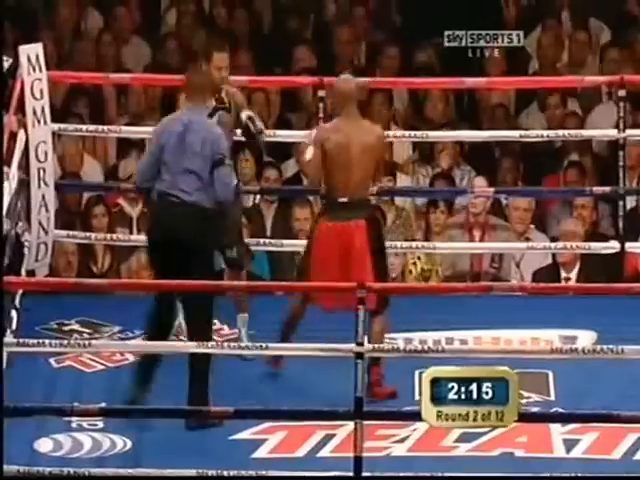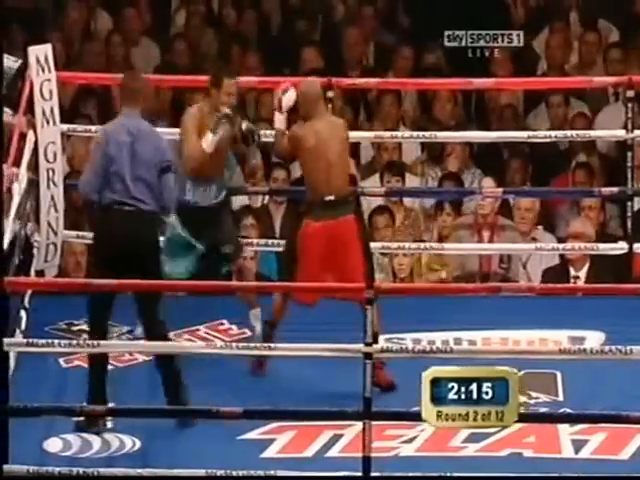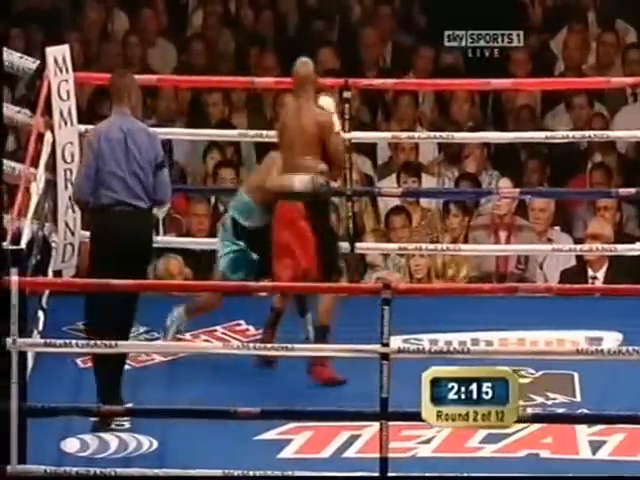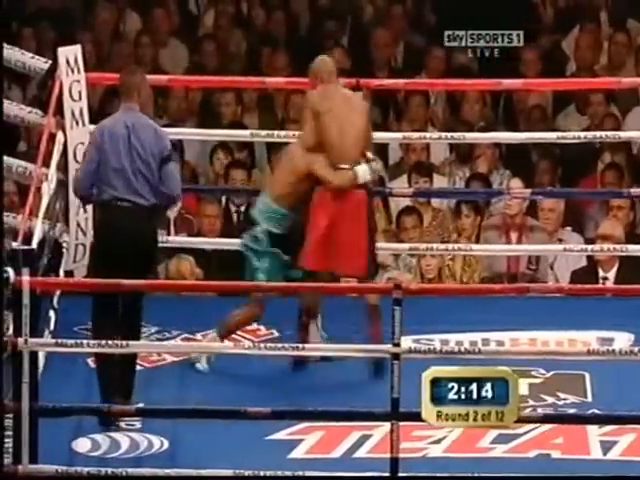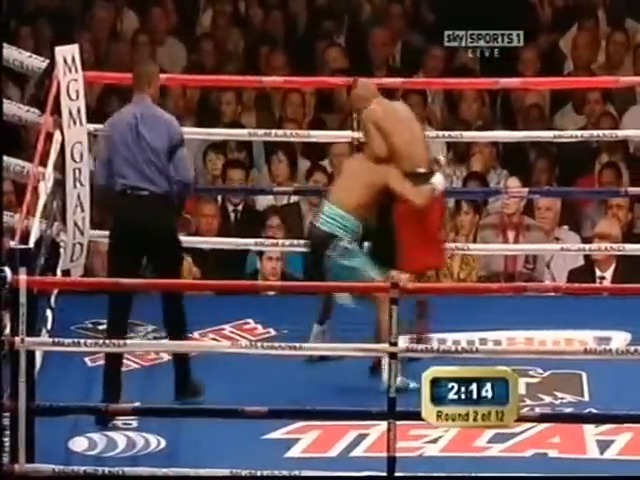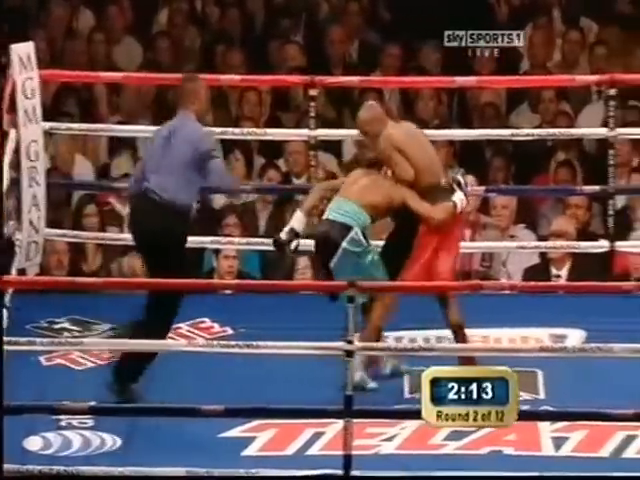
dt=0.4s
person 1, frame 1
left shoulder: (165, 127)
right shoulder: (214, 133)
left elbow: (143, 179)
right elbow: (225, 194)
right wrist: (219, 195)
left hip: (163, 218)
right hip: (196, 222)
left knee: (162, 305)
right knee: (199, 317)
left ankle: (141, 383)
right ankle: (198, 407)
person 1, frame 2
left shoulder: (107, 134)
right shoulder: (157, 139)
left elbow: (88, 191)
right elbow: (170, 198)
left hip: (112, 226)
right hip: (145, 228)
left knee: (100, 319)
right knee: (152, 318)
left ankle: (96, 409)
right ankle: (176, 399)
person 1, frame 3
left shoulder: (98, 134)
right shoulder: (150, 137)
left elbow: (83, 193)
right elbow: (163, 195)
left wrist: (90, 206)
left hip: (109, 225)
right hip: (141, 227)
left knee: (99, 315)
right knee: (123, 313)
left ankle: (110, 397)
right ankle: (113, 393)
person 1, frame 4
left shoulder: (103, 130)
right shoulder: (156, 133)
left elbow: (81, 186)
right elbow: (173, 191)
left hip: (110, 222)
right hip: (143, 224)
left knee: (105, 314)
right knee: (132, 311)
left ankle: (112, 400)
right ankle: (124, 393)
person 1, frame 5
left shoulder: (115, 123)
right shoulder: (167, 123)
left elbow: (102, 179)
right elbow: (185, 178)
right wrist: (177, 205)
left hip: (123, 211)
right hip: (158, 212)
left knee: (119, 307)
right knee: (172, 300)
left ankle: (110, 399)
right ankle: (184, 381)
person 1, frame 6
left shoulder: (160, 133)
right shoulder: (199, 136)
left elbow: (140, 178)
right elbow: (223, 184)
left hip: (144, 213)
right hip: (167, 220)
left knee: (166, 294)
right knee: (165, 302)
right ankle: (124, 377)
person 2, frame 1
left shoulder: (323, 133)
right shoulder: (375, 134)
left elbow: (311, 178)
left wrist: (310, 152)
left hip: (330, 218)
right hip: (361, 218)
left knee: (306, 289)
right knee: (377, 302)
left ankle: (279, 353)
right ankle: (374, 379)
person 2, frame 2
left shoulder: (299, 133)
right shoulder: (341, 125)
left elbow: (281, 151)
left wrist: (281, 111)
left hip: (315, 217)
right hip: (345, 215)
right knee: (365, 293)
left ankle: (261, 354)
right ankle: (376, 368)
person 2, frame 3
left shoulder: (287, 107)
right shoulder: (323, 116)
right elbow: (339, 162)
left hip: (286, 199)
right hip: (311, 200)
left knee: (287, 278)
right knee: (329, 279)
right ankle: (319, 360)
person 2, frame 4
left shoulder: (314, 97)
right shoulder: (360, 100)
left elbow: (309, 143)
right elbow: (366, 141)
left hip: (331, 185)
right hip: (359, 183)
left knee: (317, 271)
right knee: (364, 271)
left ankle: (303, 341)
right ankle: (375, 339)
person 2, frame 5
left shoulder: (371, 114)
right shoulder: (401, 108)
right elbow: (405, 149)
right hip: (430, 183)
left knee: (387, 268)
right knee: (422, 261)
right ankle: (421, 323)
person 2, frame 6
left shoulder: (384, 143)
right shoulder: (408, 128)
left elbow: (408, 176)
right elbow: (421, 163)
left wrist: (387, 170)
left hip: (429, 204)
right hip: (446, 199)
left knee: (395, 273)
right knee: (439, 280)
left ankle: (369, 345)
right ankle: (463, 347)
person 3, frame 1
left shoulder: (236, 97)
left elbow: (256, 145)
left wrist: (253, 126)
right wrist: (211, 118)
left knee: (238, 262)
left ankle: (242, 332)
right ankle: (180, 321)
person 3, frame 2
left shoulder: (234, 119)
right shoulder: (193, 115)
right elbow: (190, 164)
left wrist: (249, 139)
right wrist: (214, 132)
left hip: (217, 200)
right hip: (187, 202)
left knee: (238, 266)
right knee: (170, 272)
left ankle: (258, 328)
person 3, frame 3
right shoulder: (279, 162)
right elbow: (272, 183)
right wrist: (303, 181)
left hip: (262, 225)
right hip: (239, 227)
right knee: (214, 296)
right ankle: (180, 315)
person 3, frame 4
left shoulder: (300, 149)
right shoulder: (313, 157)
right elbow: (336, 180)
right wrist: (366, 170)
left hip: (280, 229)
right hip: (266, 234)
right knee: (257, 306)
right ankle: (211, 344)
person 3, frame 5
left shoulder: (354, 160)
right shoulder: (388, 171)
right elbow: (418, 200)
right wrist: (438, 181)
left hip: (318, 233)
right hip: (336, 241)
right knee: (385, 295)
left ankle: (317, 341)
right ankle: (388, 372)
person 3, frame 6
left shoulder: (361, 174)
right shoulder: (401, 190)
left elbow: (319, 190)
right elbow: (436, 216)
left wrist: (295, 225)
right wrist: (459, 199)
left hip: (324, 232)
right hip: (346, 235)
left ankle: (367, 362)
right ankle: (356, 371)
